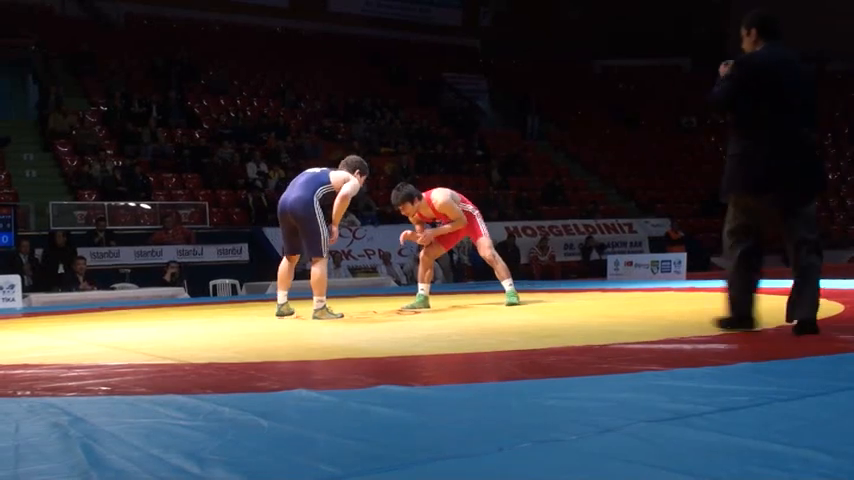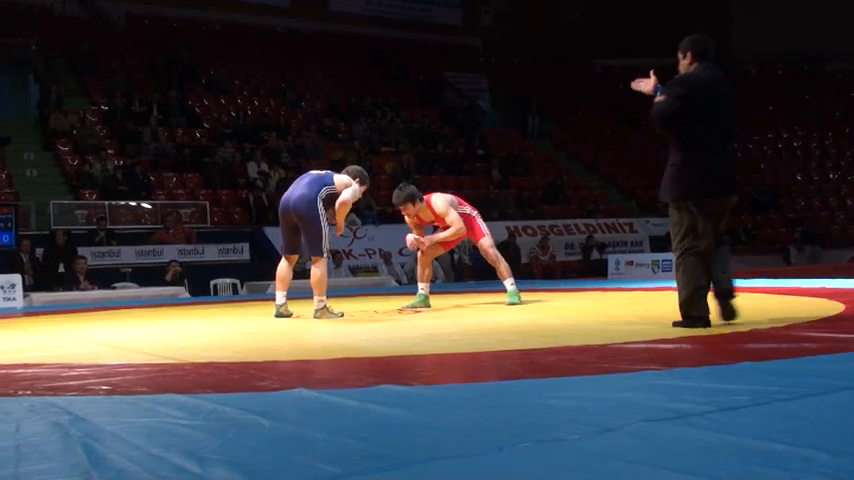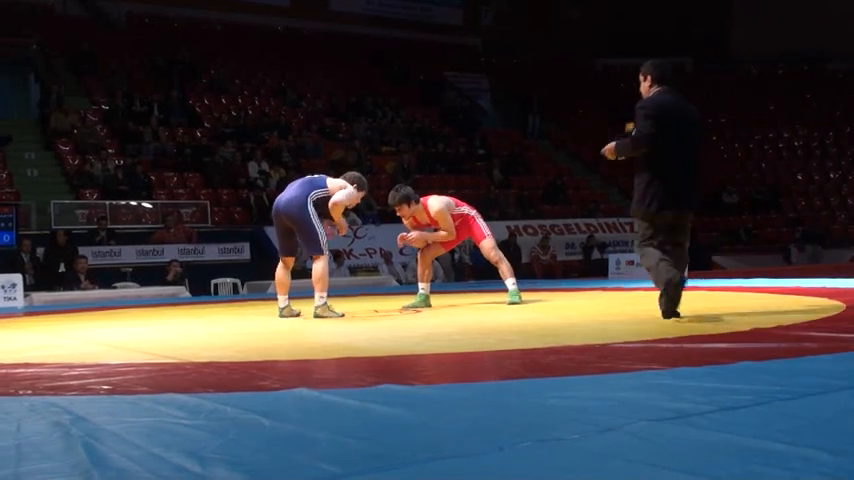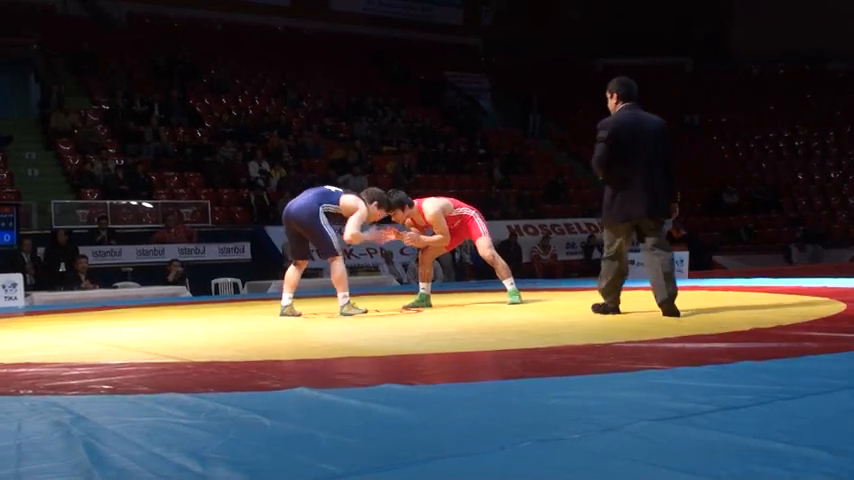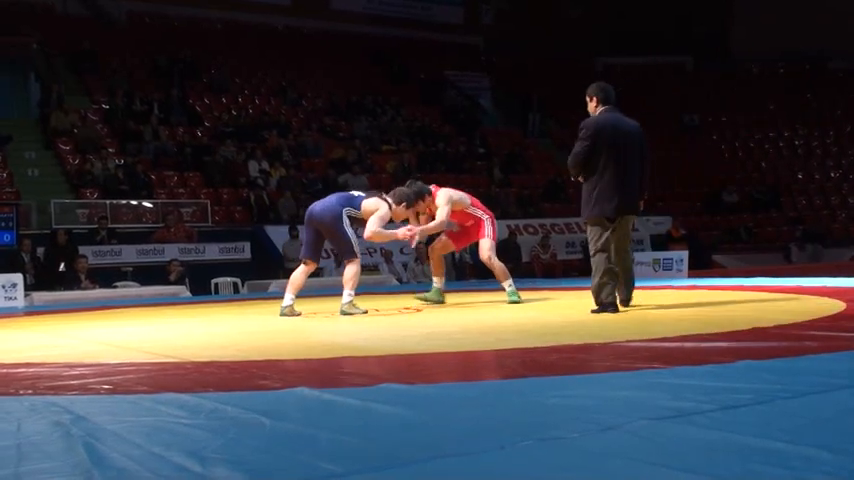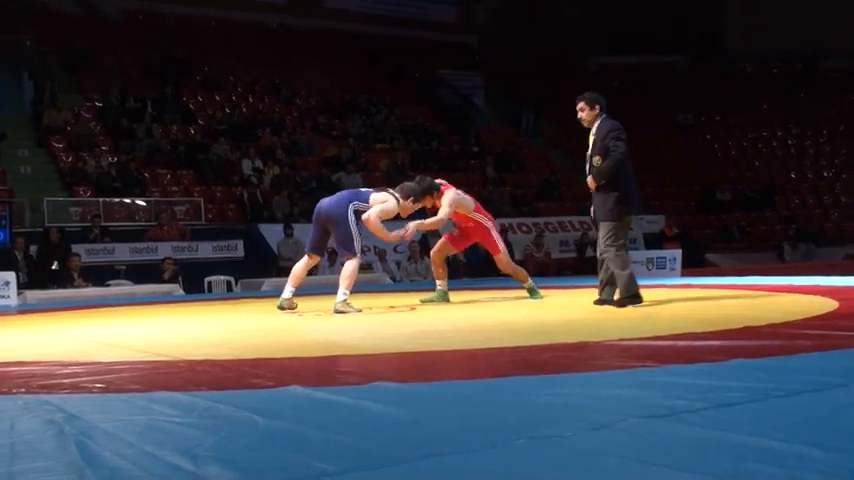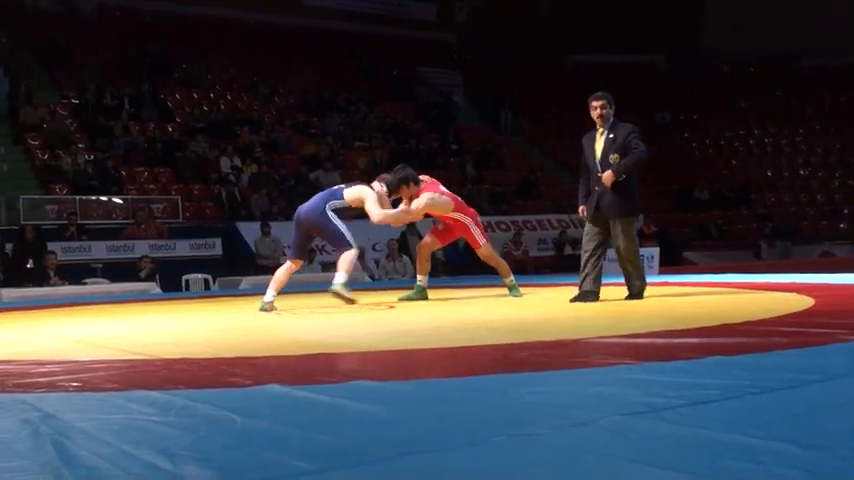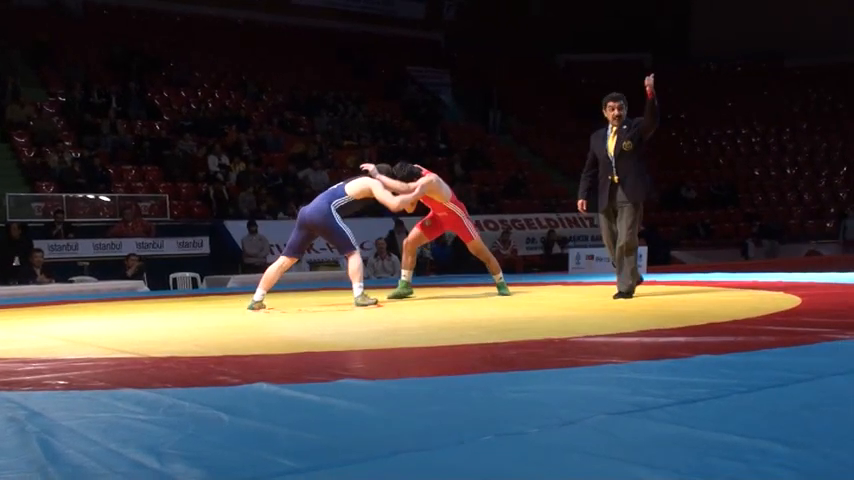
dt=0.4s
person 1, frame 1
left shoulder: (750, 64)
right shoulder: (798, 67)
left elbow: (721, 102)
left wrist: (725, 80)
left hip: (758, 168)
right hip: (798, 166)
left knee: (741, 237)
right knee: (803, 240)
left ankle: (741, 312)
right ankle: (805, 314)
person 1, frame 2
left shoulder: (687, 82)
right shoulder: (722, 84)
left elbow: (662, 119)
left wrist: (659, 103)
right wrist: (657, 91)
left hip: (690, 175)
right hip: (721, 176)
left knee: (689, 245)
right knee: (714, 239)
left ankle: (695, 313)
right ankle: (724, 293)
person 1, frame 3
left shoulder: (650, 104)
right shoulder: (690, 109)
left elbow: (642, 141)
left wrist: (618, 147)
left hip: (655, 191)
right hip: (684, 190)
left knee: (648, 244)
right knee: (676, 246)
left ankle: (670, 281)
right ankle: (670, 304)
person 1, frame 4
left shoulder: (610, 124)
right shoulder: (657, 123)
left elbow: (599, 162)
right elbow: (668, 163)
left wrist: (605, 174)
right wrist: (672, 198)
left hip: (620, 200)
right hip: (653, 200)
left knee: (614, 253)
right knee: (656, 249)
left ankle: (610, 302)
right ankle: (666, 298)
person 1, frame 5
left shoulder: (591, 125)
right shoulder: (633, 126)
left elbow: (575, 160)
right elbow: (642, 163)
left wrist: (579, 175)
right wrist: (639, 195)
left hip: (600, 198)
right hip: (627, 198)
left knee: (601, 250)
right knee: (622, 248)
left ankle: (606, 301)
right ankle: (624, 296)
person 1, frame 6
left shoulder: (611, 128)
right shoulder: (598, 133)
left elbow: (620, 156)
left wrist: (596, 177)
right wrist: (595, 202)
left hip: (615, 199)
right hip: (607, 199)
left knee: (612, 247)
right knee: (606, 249)
left ankle: (630, 292)
right ankle: (606, 294)
person 1, frame 7
left shoulder: (626, 131)
right shoulder: (588, 138)
left elbow: (641, 153)
right elbow: (585, 174)
left wrist: (616, 171)
right wrist: (583, 201)
left hip: (621, 200)
right hip: (597, 202)
left knee: (626, 246)
right knee: (591, 246)
left ankle: (637, 288)
right ankle: (589, 290)
person 1, frame 8
left shoulder: (636, 127)
right shoulder: (597, 137)
left elbow: (653, 121)
right elbow: (589, 170)
left wrist: (650, 93)
right wrist: (583, 195)
left hip: (630, 192)
right hip: (607, 196)
left knee: (626, 240)
right knee: (611, 241)
left ankle: (626, 286)
right ankle: (632, 276)
person 2, frame 1
left shoulder: (318, 174)
right shoulder: (352, 180)
right elbow: (345, 195)
right wrist: (335, 224)
left hip: (285, 202)
right hip: (305, 202)
left knee: (290, 256)
right knee: (319, 258)
left ankle: (282, 304)
right ankle: (319, 309)
person 2, frame 2
left shoulder: (321, 178)
right shoulder: (353, 185)
right elbow: (344, 201)
right wrist: (340, 222)
left hip: (286, 200)
right hip: (307, 201)
left knee: (289, 256)
right knee: (319, 257)
left ankle: (280, 306)
right ankle: (320, 309)
person 2, frame 3
left shoulder: (324, 184)
right shoulder: (349, 189)
right elbow: (335, 202)
right wrist: (339, 221)
left hip: (279, 204)
right hip: (298, 204)
left knee: (286, 259)
right knee: (321, 254)
left ankle: (284, 307)
right ankle: (321, 307)
person 2, frame 4
left shoulder: (351, 201)
right shoulder: (362, 208)
right elbow: (349, 237)
right wrist: (371, 235)
left hip: (290, 210)
right hip: (309, 211)
left knee: (299, 262)
right knee: (335, 256)
left ankle: (286, 306)
right ankle: (345, 305)
person 2, frame 5
left shoulder: (378, 198)
right shoulder: (385, 209)
right elbow: (369, 234)
right wrist: (396, 234)
left hip: (315, 210)
right hip: (332, 214)
left knee: (308, 264)
right knee: (354, 260)
left ankle: (287, 306)
right ankle: (347, 304)
person 2, frame 6
left shoulder: (387, 194)
right shoulder: (393, 204)
right elbow: (368, 217)
right wrist: (388, 236)
left hip: (323, 205)
right hip: (340, 209)
left knee: (311, 257)
right knee: (353, 257)
left ankle: (286, 298)
right ankle: (341, 302)
person 2, frame 7
left shoulder: (359, 187)
right shoulder: (370, 193)
right elbow: (377, 218)
left hip: (303, 212)
right hip: (319, 212)
left knee: (293, 263)
right knee: (350, 249)
left ankle: (267, 302)
right ankle: (339, 283)
person 2, frame 8
left shoulder: (356, 182)
right shoulder: (371, 183)
right elbow: (395, 205)
right wrist: (415, 194)
left hip: (306, 213)
right hip: (324, 214)
left knee: (286, 260)
right knee: (353, 252)
left ankle: (256, 300)
right ankle: (360, 296)
person 3, frame 1
left shoulder: (440, 200)
right shoulder: (414, 215)
left elbow: (462, 221)
right elbow: (425, 239)
left wrist: (434, 231)
right wrist: (411, 235)
left hip: (469, 218)
right hip: (451, 222)
left knee: (488, 254)
right knee: (425, 255)
left ankle: (511, 292)
right ankle: (422, 298)
person 3, frame 2
left shoulder: (438, 203)
right shoulder: (410, 218)
left elbow: (460, 229)
right elbow: (423, 241)
left wrist: (433, 238)
right wrist: (413, 239)
left hip: (469, 219)
right hip: (450, 225)
left knee: (491, 253)
right knee: (423, 255)
left ankle: (513, 292)
right ankle: (422, 298)
person 3, frame 3
left shoulder: (435, 207)
right shoulder: (409, 219)
left elbow: (451, 234)
right elbow: (422, 243)
left wrist: (423, 235)
right wrist: (409, 239)
left hip: (470, 219)
right hip: (452, 225)
left knee: (493, 254)
right knee: (423, 255)
left ankle: (513, 292)
right ankle: (423, 297)
person 3, frame 4
left shoulder: (430, 209)
right shoulder: (409, 219)
left elbow: (445, 239)
right elbow: (423, 242)
left wrist: (419, 238)
right wrist: (401, 237)
left hip: (470, 219)
right hip: (454, 226)
left knee: (488, 254)
right knee: (425, 255)
left ankle: (513, 292)
right ankle: (423, 297)
person 3, frame 5
left shoulder: (442, 197)
right shoulder: (427, 200)
left elbow: (441, 223)
right elbow: (420, 227)
left wrist: (420, 231)
right wrist: (413, 222)
left hip: (482, 220)
right hip: (465, 225)
left knee: (486, 256)
right knee: (434, 250)
left ankle: (511, 292)
right ankle: (437, 292)
person 3, frame 6
left shoulder: (449, 197)
right shoulder: (435, 186)
left elbow: (440, 220)
left wrist: (417, 225)
left hip: (484, 226)
right hip: (465, 228)
left knee: (506, 267)
right knee: (435, 254)
left ankle: (531, 288)
right ankle: (441, 293)
person 3, frame 7
left shoulder: (425, 200)
right shoulder: (423, 180)
left elbow: (401, 218)
right elbow: (416, 215)
right wrist: (405, 198)
left hip: (467, 221)
right hip: (450, 222)
left knee: (490, 257)
right knee: (422, 249)
left ankle: (513, 286)
right ankle: (420, 290)
person 3, frame 8
left shoulder: (430, 180)
right shoulder: (415, 172)
left elbow: (403, 188)
right elbow: (409, 208)
left wrist: (377, 175)
left hip: (456, 215)
right hip: (437, 215)
left knee: (480, 251)
right knee: (409, 243)
left ankle: (501, 285)
right ankle: (405, 286)
